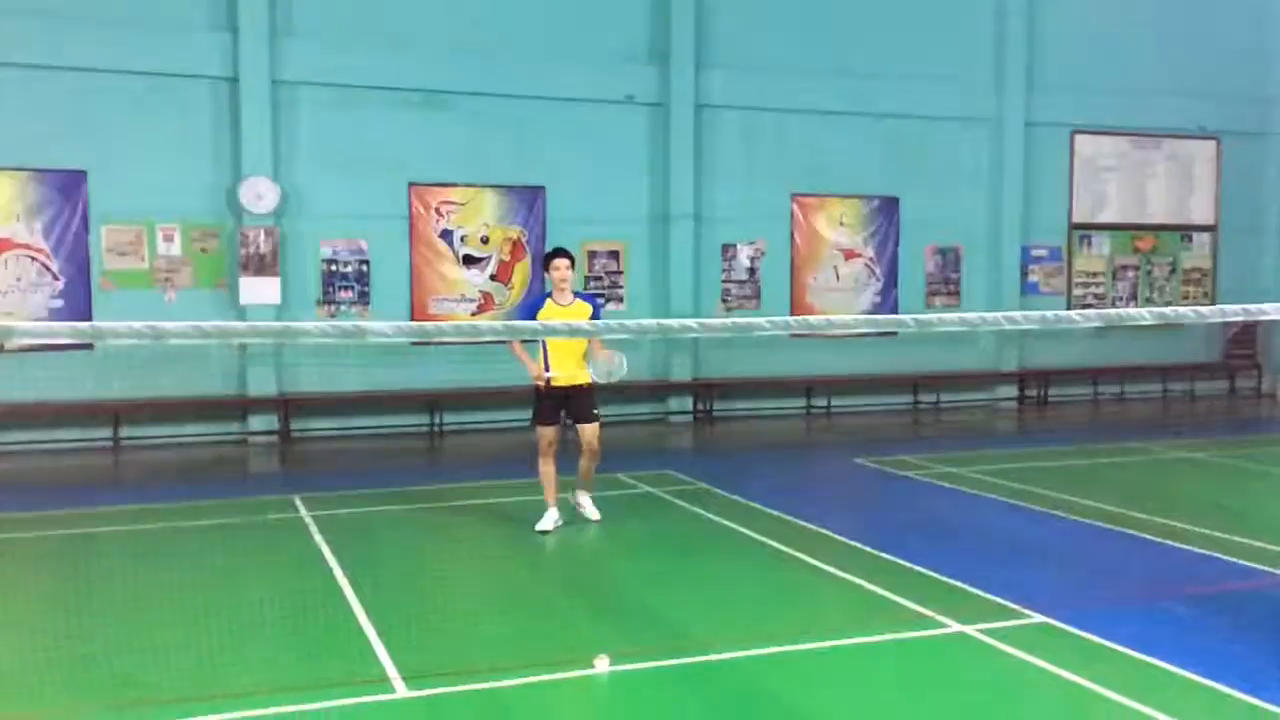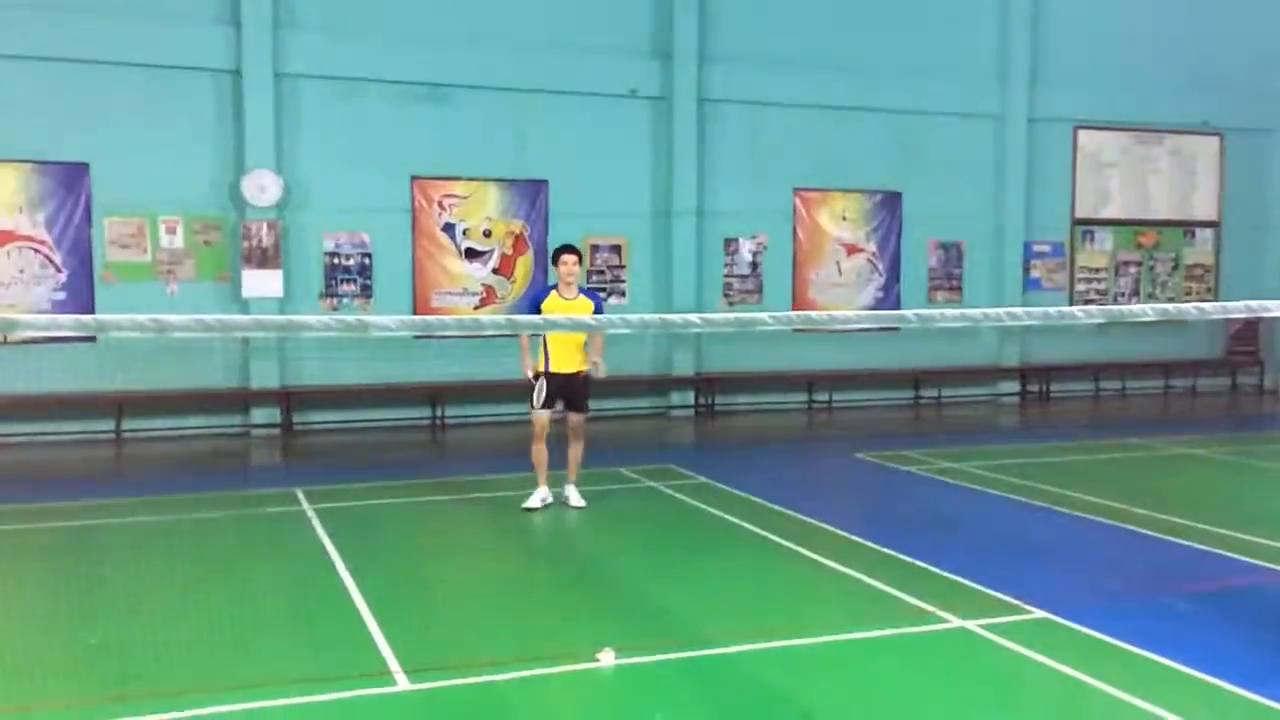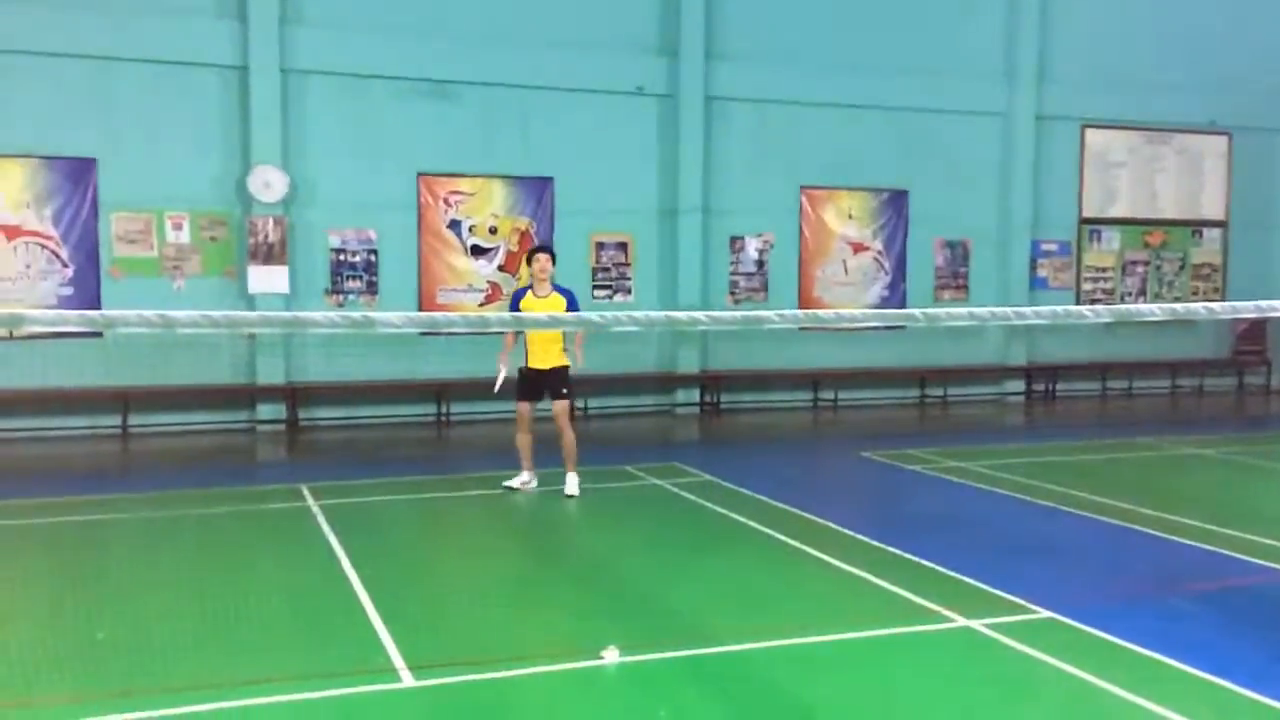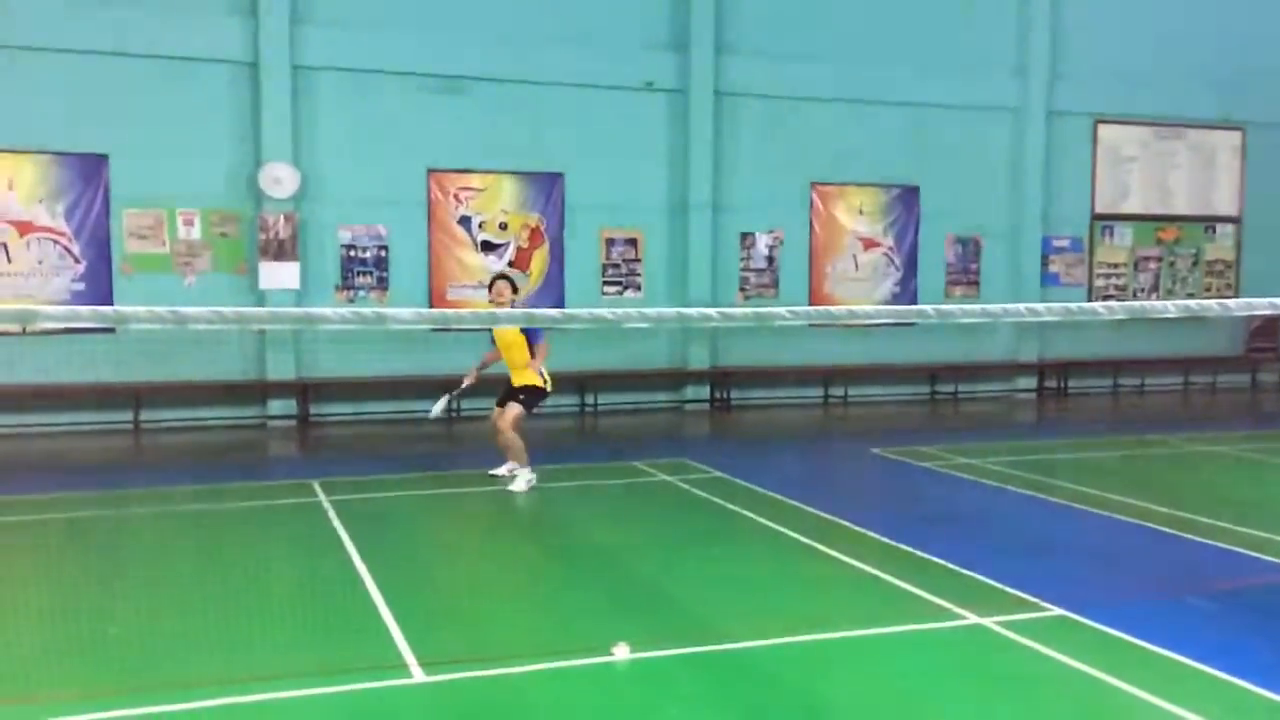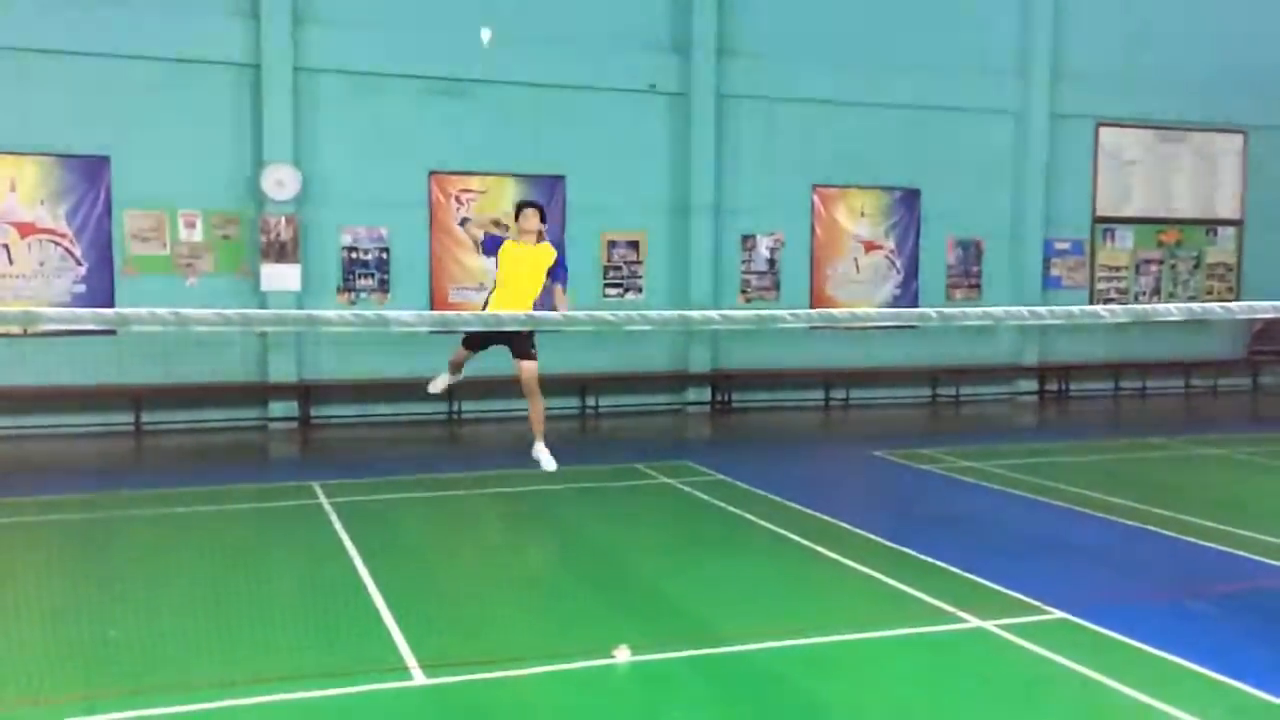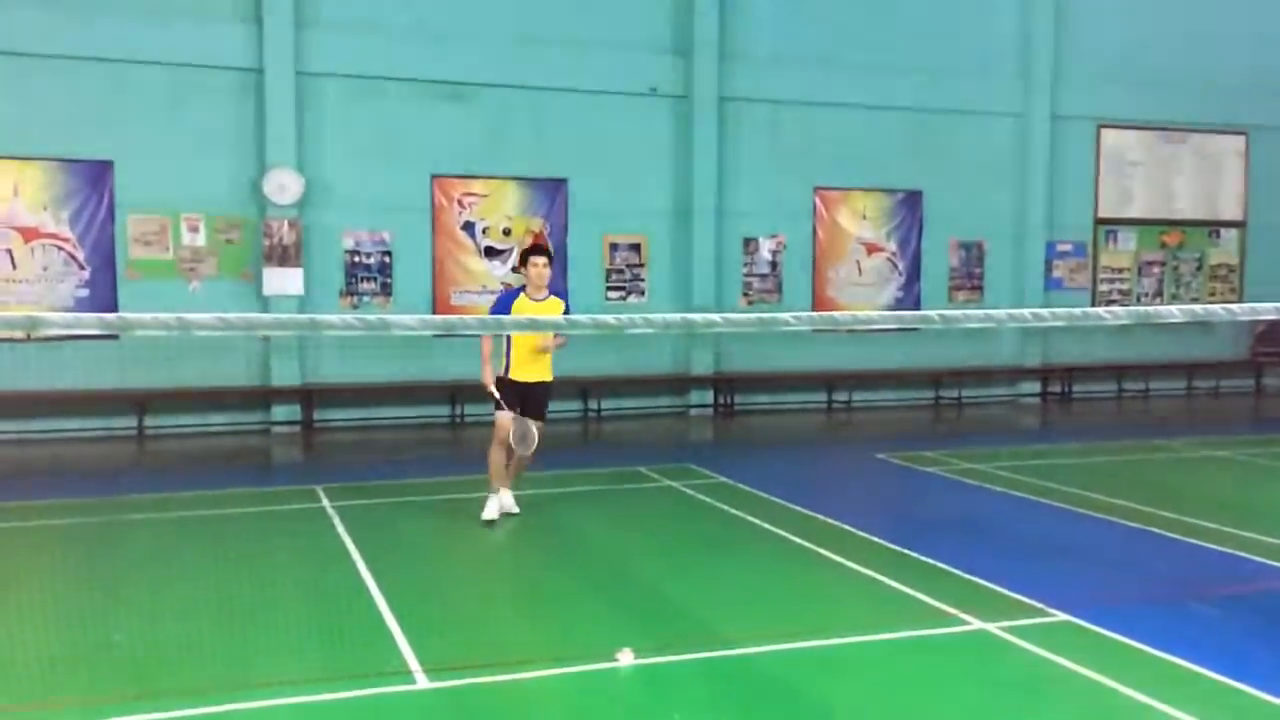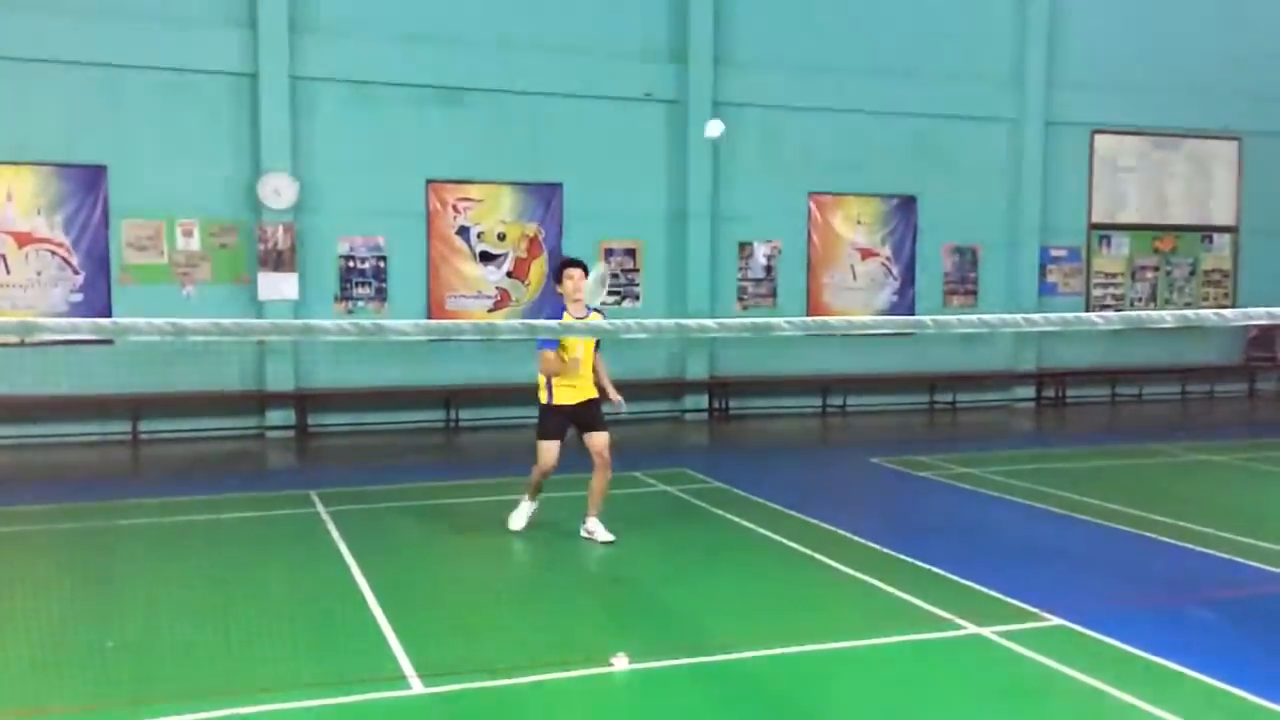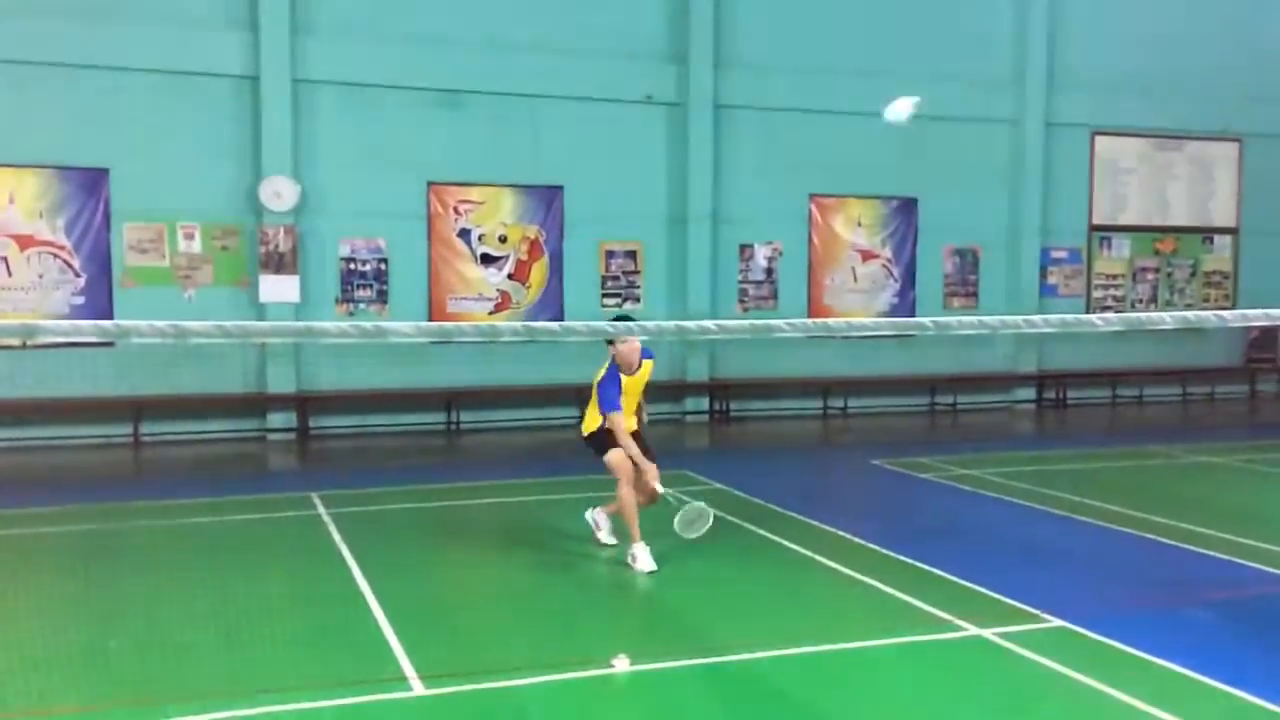
dt=0.5s
person 1, frame 1
left shoulder: (589, 305)
right shoulder: (537, 307)
right elbow: (515, 339)
left wrist: (601, 354)
right wrist: (531, 365)
left hip: (581, 383)
right hip: (548, 386)
left knee: (591, 445)
right knee: (546, 448)
left ankle: (582, 495)
right ankle: (552, 511)
person 1, frame 2
left shoulder: (592, 300)
right shoulder: (541, 297)
left elbow: (596, 334)
left wrist: (596, 356)
right wrist: (526, 358)
left hip: (578, 373)
right hip: (547, 373)
left knee: (576, 431)
right knee: (539, 431)
left ankle: (571, 488)
right ankle: (542, 490)
person 1, frame 3
left shoulder: (566, 296)
right shoulder: (520, 296)
left elbow: (577, 327)
right elbow: (512, 328)
left wrist: (576, 347)
right wrist: (505, 352)
left hip: (557, 366)
right hip: (530, 367)
left knee: (562, 420)
right knee: (523, 421)
left ankle: (571, 475)
right ankle: (528, 475)
person 1, frame 4
right shoulder: (494, 323)
left elbow: (542, 344)
left wrist: (538, 361)
right wrist: (477, 369)
left hip: (535, 384)
right hip: (517, 382)
left knee: (505, 426)
right knee: (496, 421)
left ankle: (526, 471)
right ankle: (514, 463)
person 1, frame 5
left shoulder: (550, 254)
right shoulder: (504, 243)
left elbow: (558, 293)
right elbow: (468, 228)
left wrist: (563, 315)
left knee: (530, 384)
right knee: (457, 359)
left ankle: (540, 446)
right ankle: (452, 374)
person 1, frame 6
left shoulder: (560, 303)
right shoulder: (509, 299)
left elbow: (562, 336)
right elbow: (488, 331)
left wrist: (553, 343)
right wrist: (487, 366)
left hip: (541, 380)
right hip: (510, 377)
right knee: (502, 436)
left ankle: (506, 490)
right ankle: (495, 497)
person 1, frame 7
left shoulder: (598, 318)
right shoulder: (553, 321)
right elbow: (545, 367)
left wrist: (609, 388)
right wrist: (567, 367)
left hip: (587, 399)
right hip: (556, 401)
left knee: (603, 458)
right knee: (547, 465)
left ankle: (591, 522)
right ankle: (529, 501)
person 1, frame 8
left shoulder: (648, 359)
right shoulder: (609, 382)
right elbow: (618, 431)
right wrist: (643, 465)
left hip: (629, 428)
right hip: (601, 430)
left knee: (652, 490)
right knee: (626, 475)
left ankle: (600, 515)
right ankle: (637, 548)
